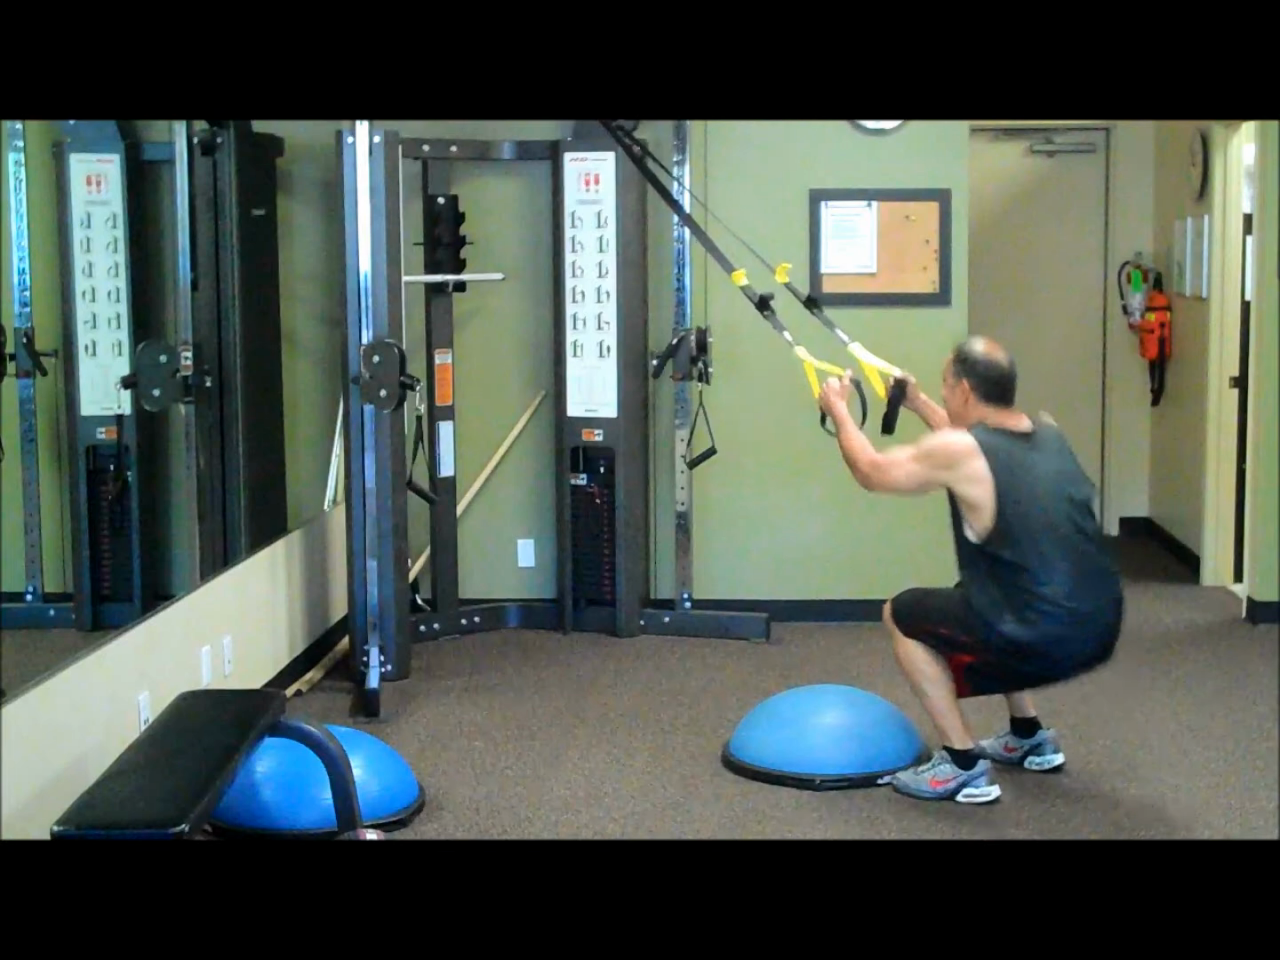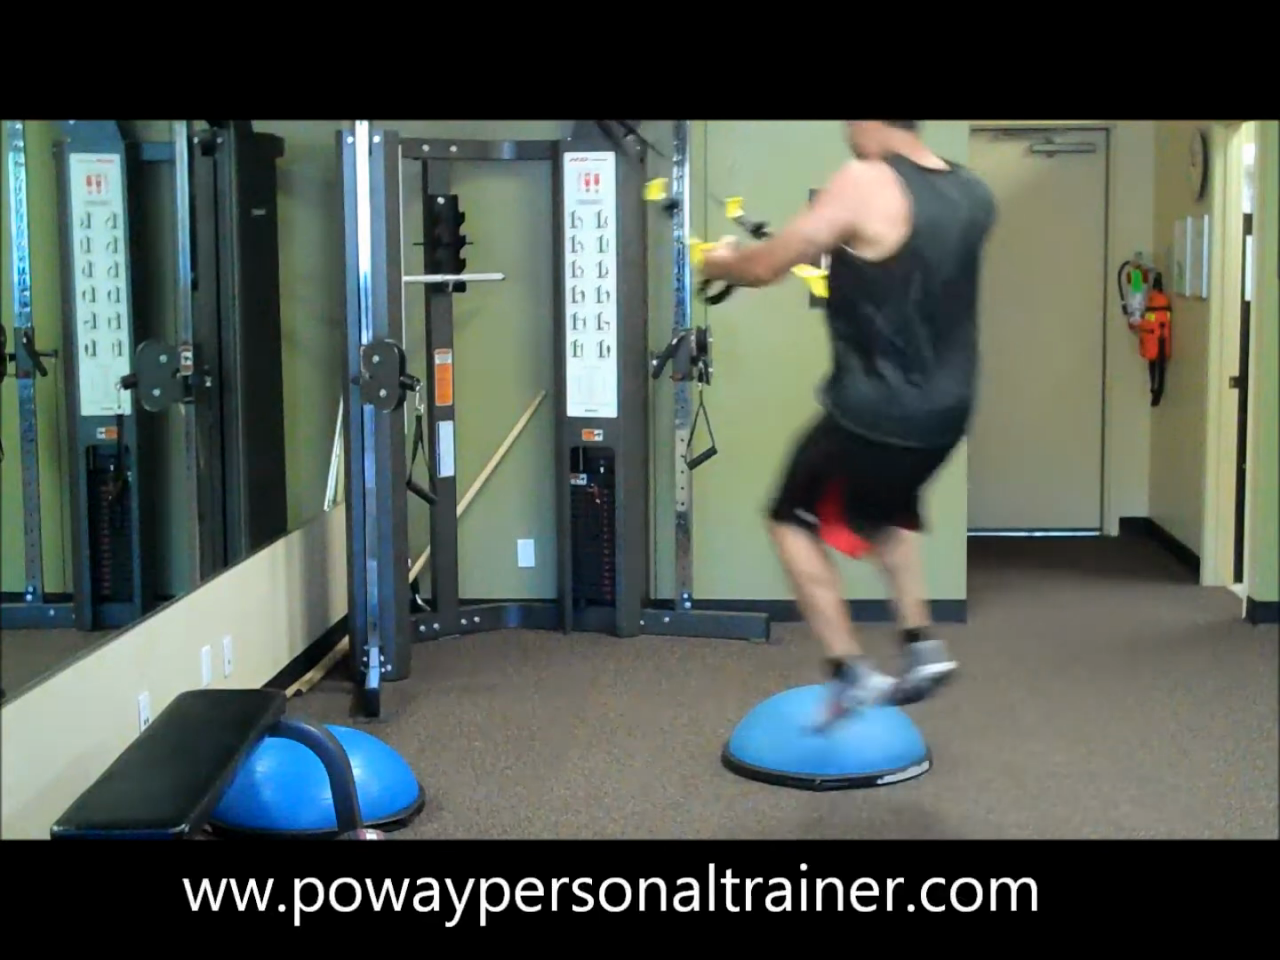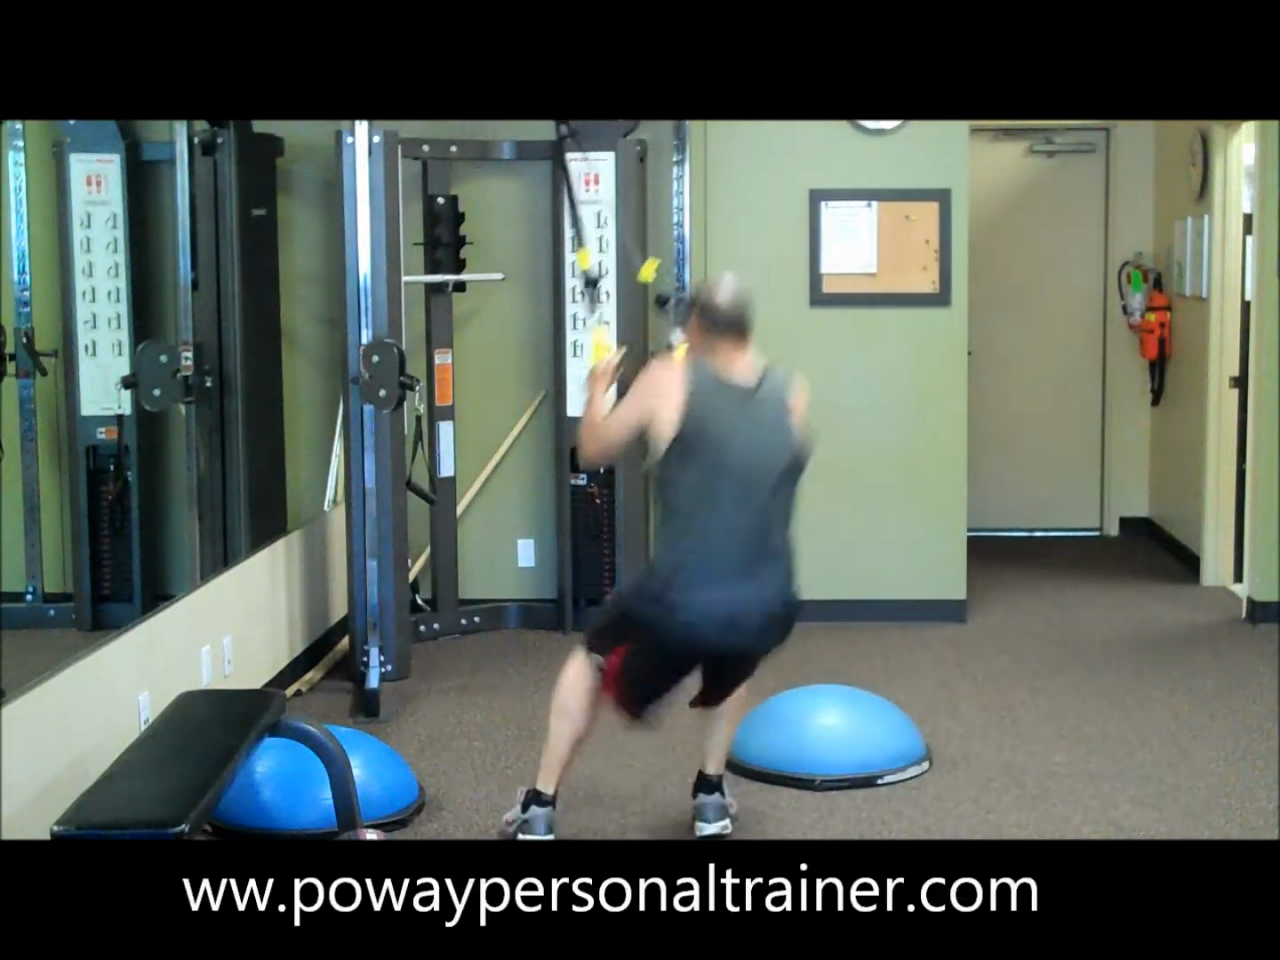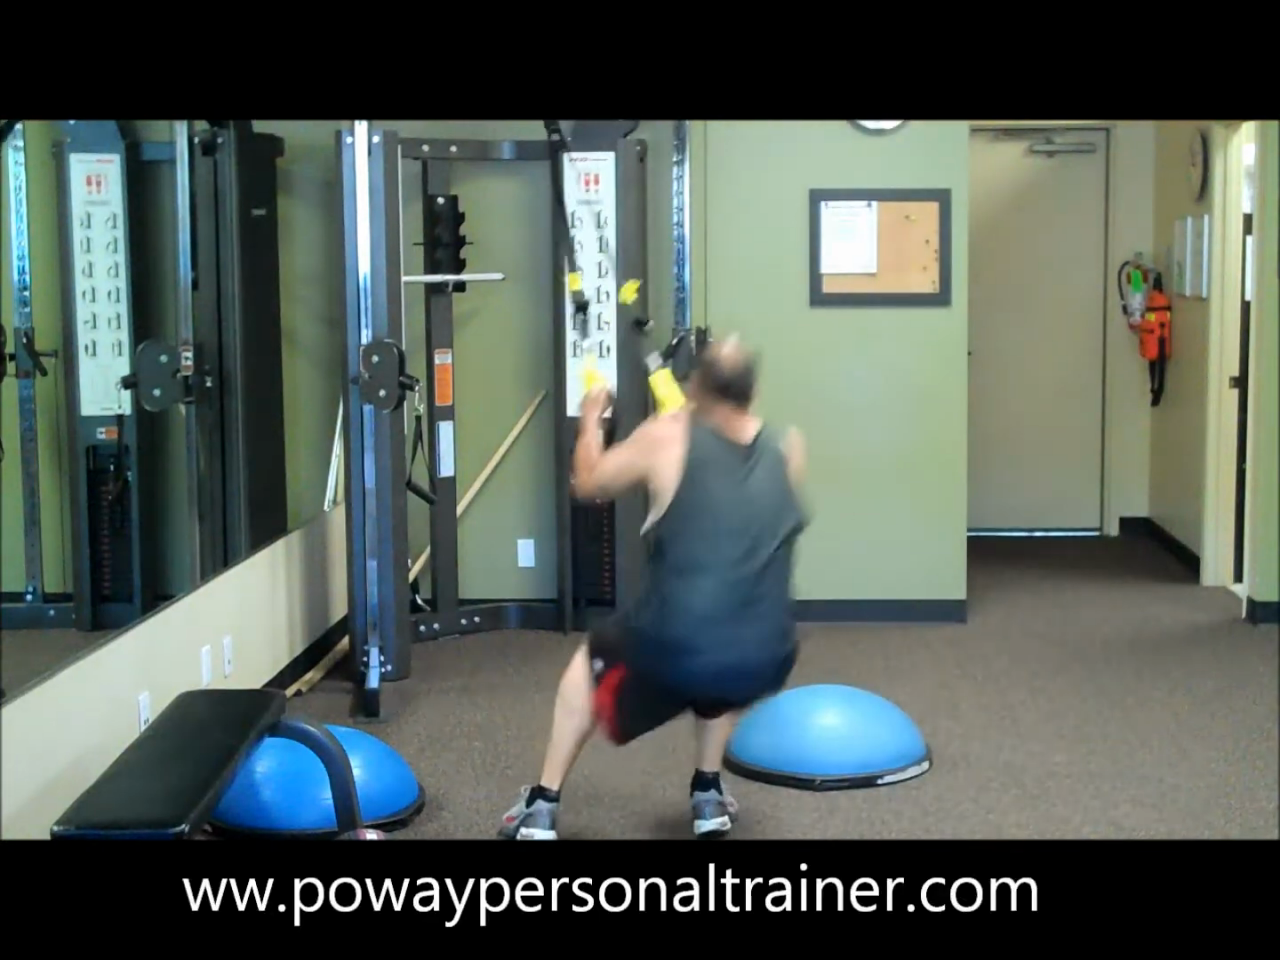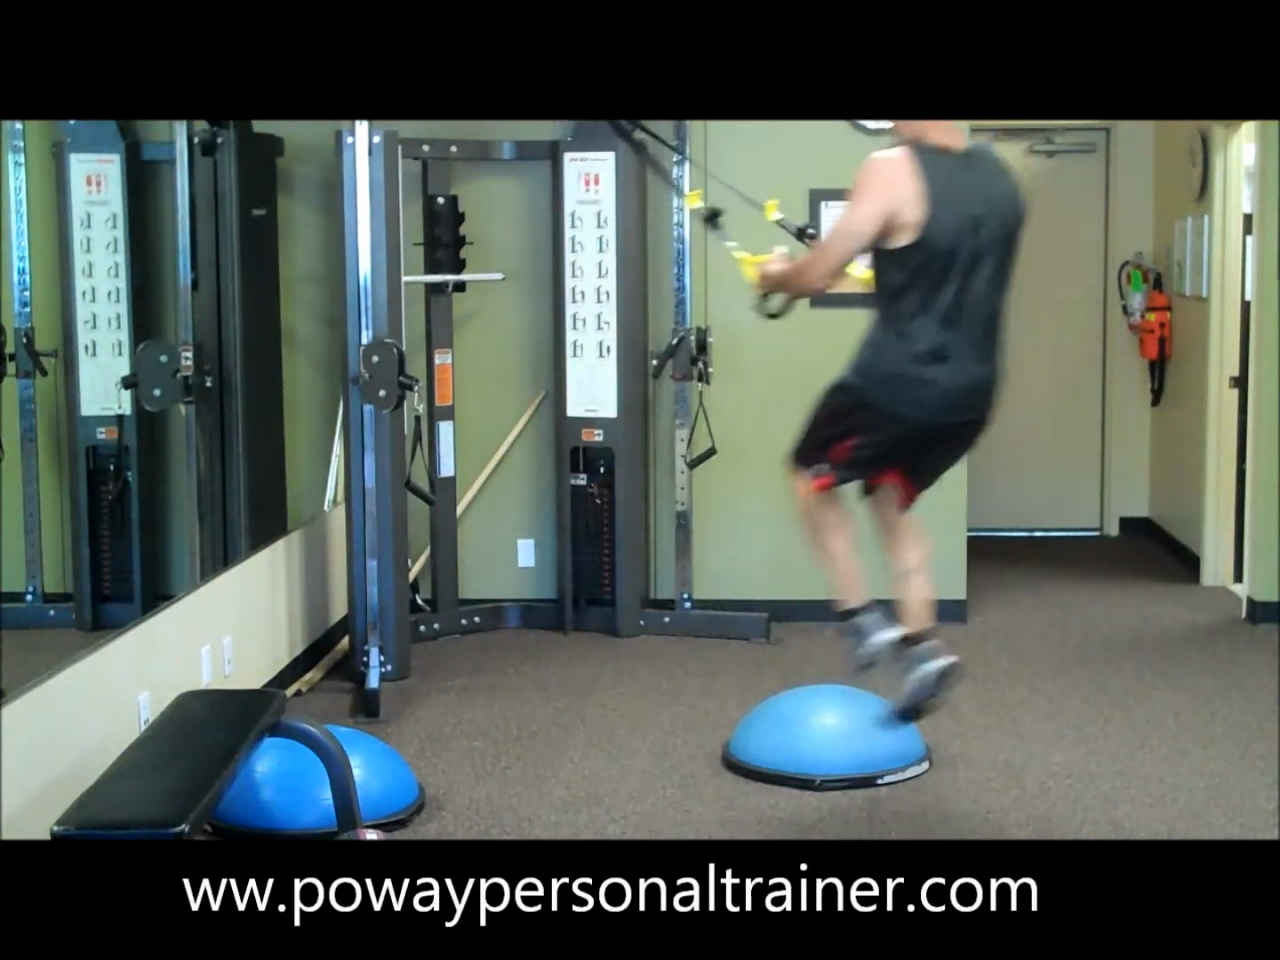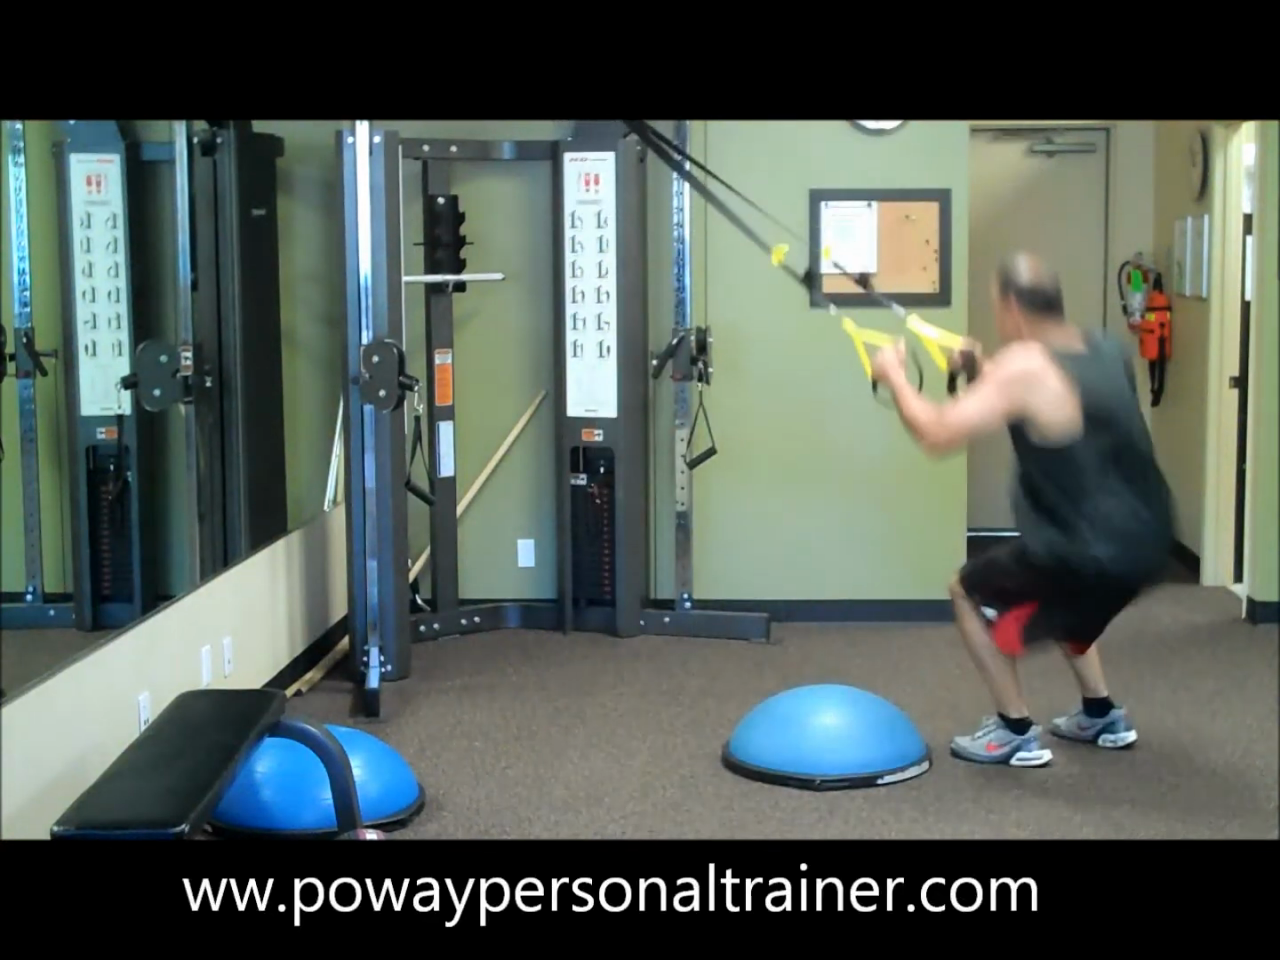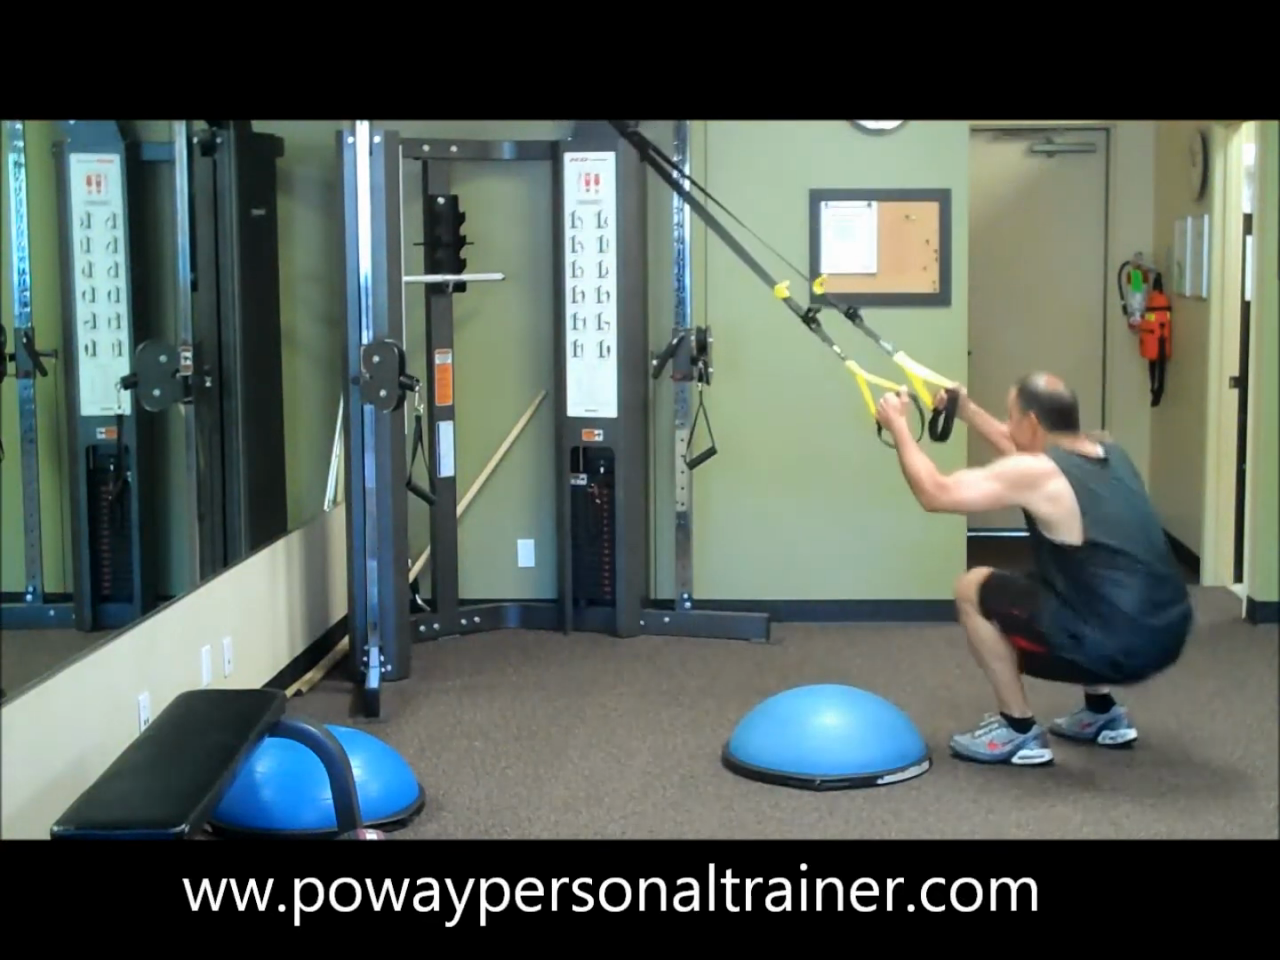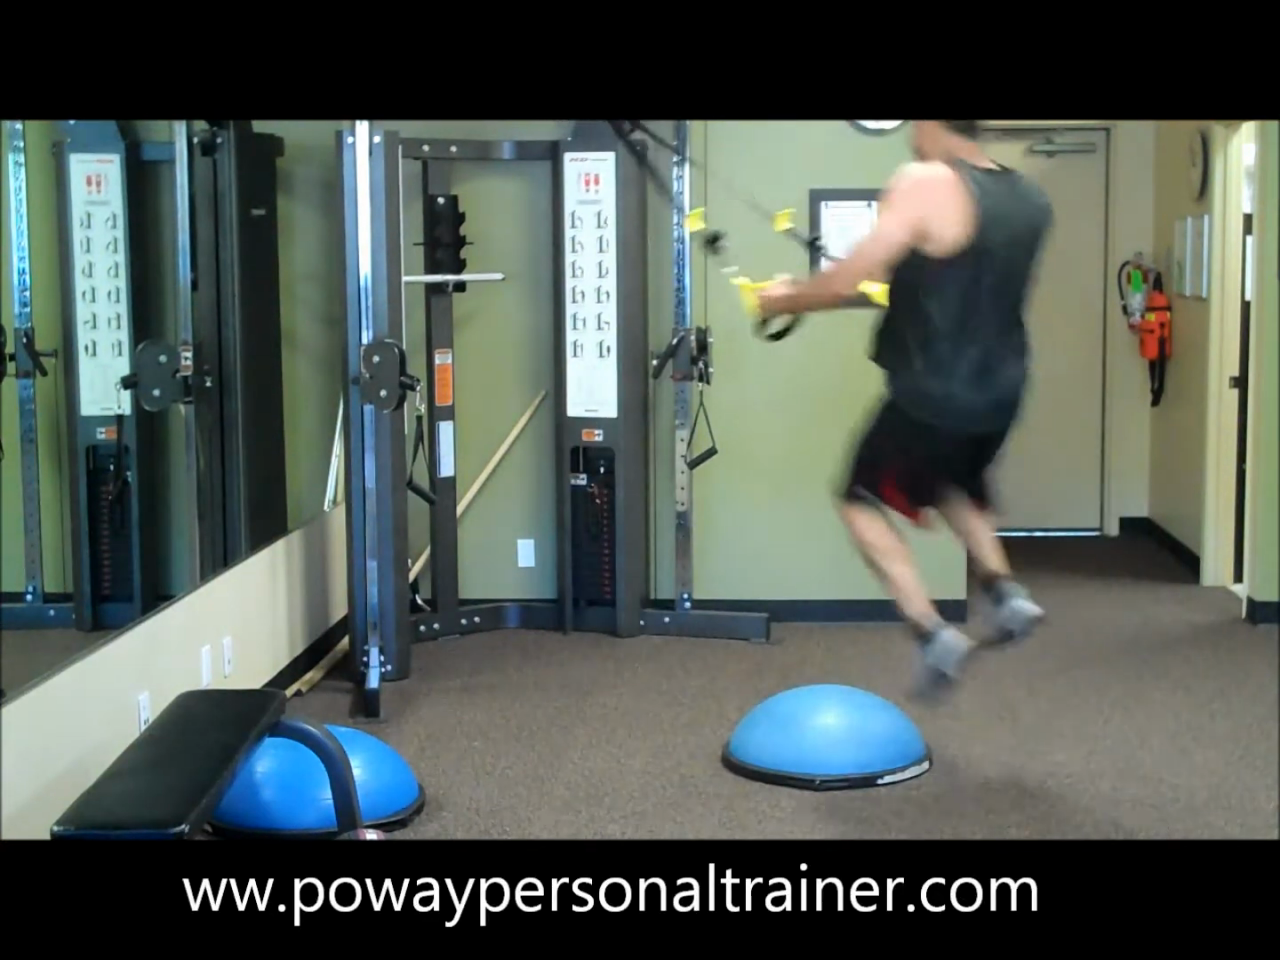
dt=0.4s
person 1, frame 1
left shoulder: (959, 454)
right shoulder: (1050, 434)
left elbow: (872, 472)
left wrist: (837, 409)
right wrist: (915, 400)
left hip: (1047, 641)
right hip: (1101, 626)
left knee: (904, 616)
right knee: (980, 601)
left ankle: (963, 766)
right ankle: (1030, 736)
person 1, frame 2
left shoulder: (865, 183)
right shoulder: (971, 193)
left elbow: (766, 265)
left wrist: (721, 262)
left hip: (875, 409)
right hip: (946, 406)
left knee: (793, 523)
right knee: (892, 513)
left ankle: (849, 670)
right ankle: (921, 645)
person 1, frame 3
left shoulder: (668, 380)
right shoulder: (792, 397)
left elbow: (595, 447)
left wrist: (598, 385)
left hip: (680, 605)
right hip: (766, 614)
left knee: (588, 661)
right knee: (727, 674)
left ankle: (538, 808)
right ankle: (711, 795)
person 1, frame 4
left shoulder: (667, 439)
right shoulder: (789, 452)
left elbow: (589, 483)
left wrist: (591, 418)
left hip: (678, 656)
right hip: (764, 666)
left knee: (591, 658)
left ankle: (542, 807)
right ankle: (708, 794)
person 1, frame 5
left shoulder: (893, 170)
right shoulder: (1001, 177)
left elbow: (817, 274)
left wrist: (777, 275)
left hip: (898, 383)
right hip: (971, 393)
left knee: (810, 478)
right knee: (893, 502)
left ankle: (864, 620)
right ankle: (921, 644)
person 1, frame 6
left shoulder: (1025, 368)
right shoulder: (1105, 352)
left elbow: (939, 435)
left wrist: (894, 375)
right wrist: (979, 365)
left hip: (1098, 552)
right hip: (1148, 542)
left knee: (971, 595)
right knee: (1067, 612)
left ankle: (1016, 733)
right ankle: (1103, 715)
person 1, frame 7
left shoulder: (1037, 476)
right shoulder: (1108, 455)
left elbow: (936, 494)
left wrist: (898, 426)
right wrist: (966, 410)
left hip: (1123, 646)
right hip: (1169, 631)
left knee: (974, 591)
left ankle: (1019, 732)
right ankle: (1104, 713)
person 1, frame 8
left shoulder: (923, 185)
right shoulder: (1025, 198)
left elbow: (844, 281)
left wrist: (780, 300)
left hip: (935, 399)
right hip: (997, 395)
left knee: (860, 504)
right knee: (954, 483)
left ankle: (932, 632)
right ankle: (1003, 589)
